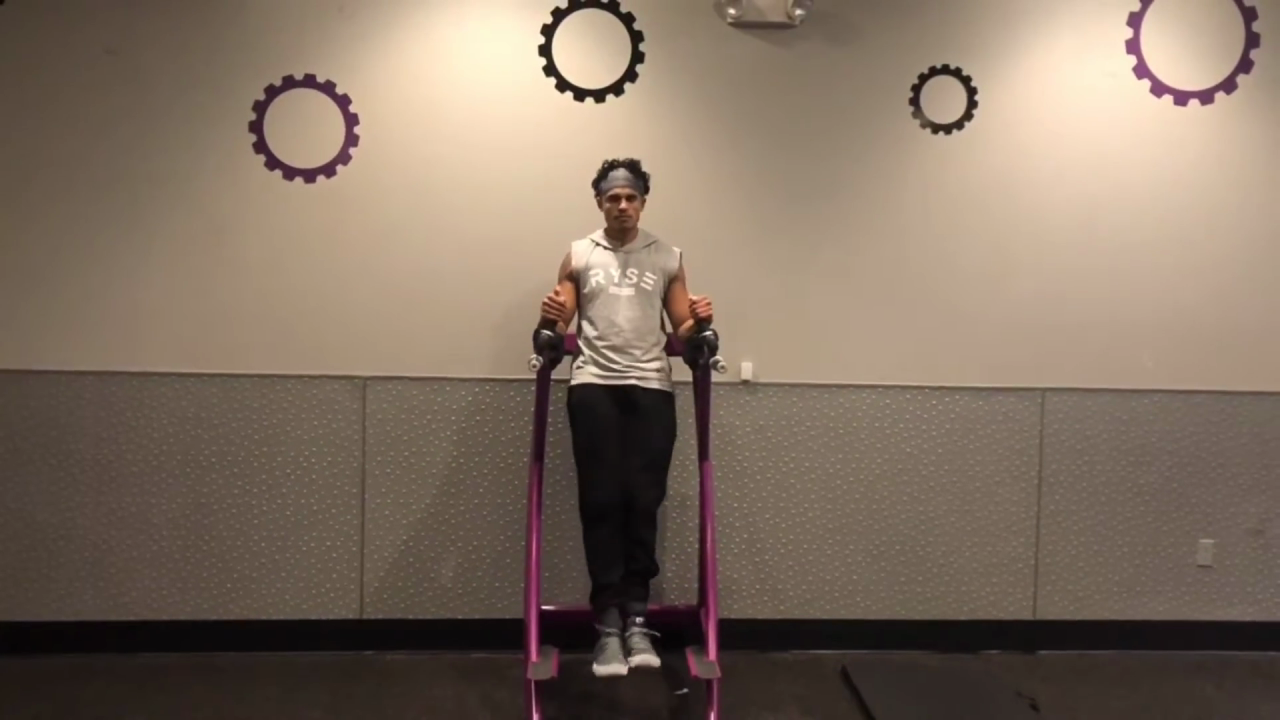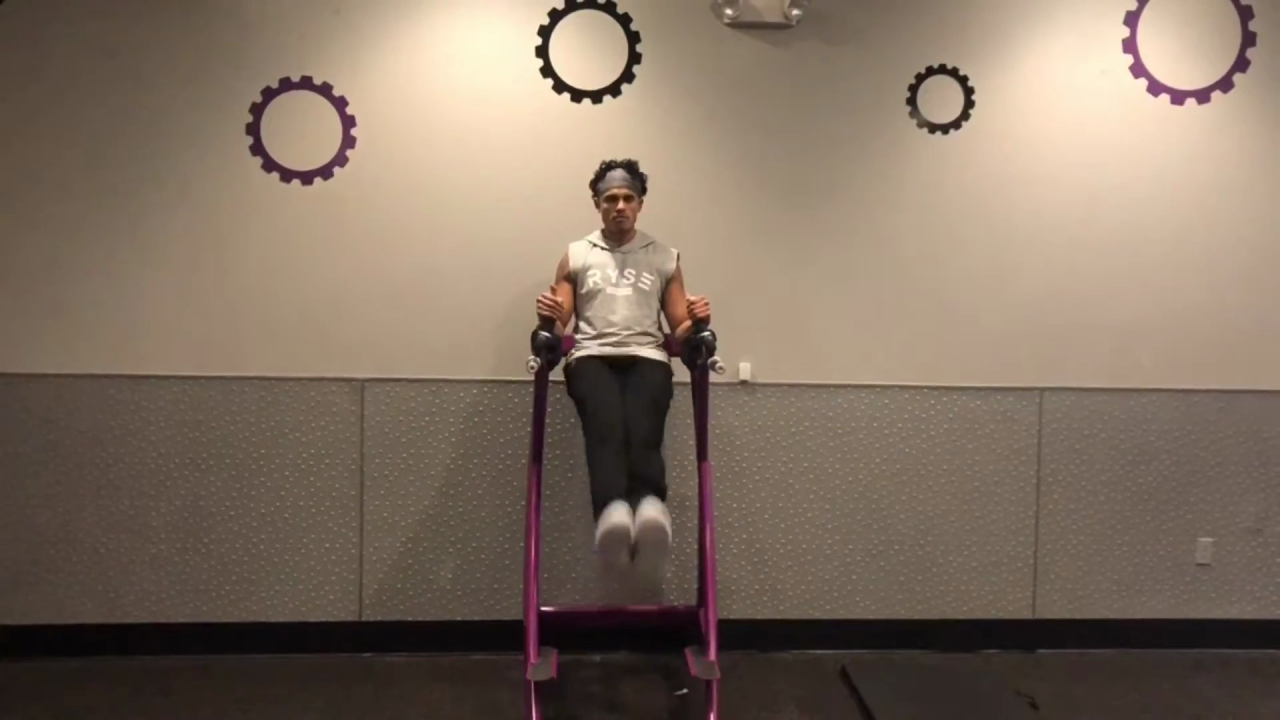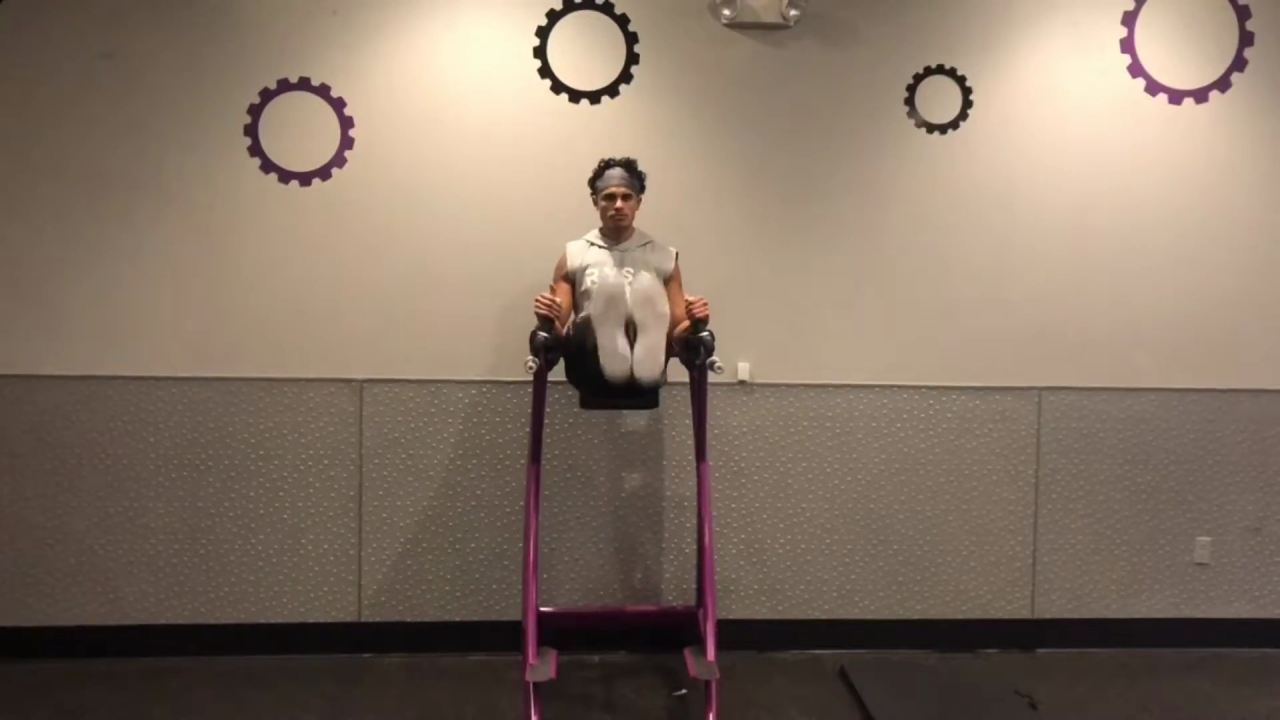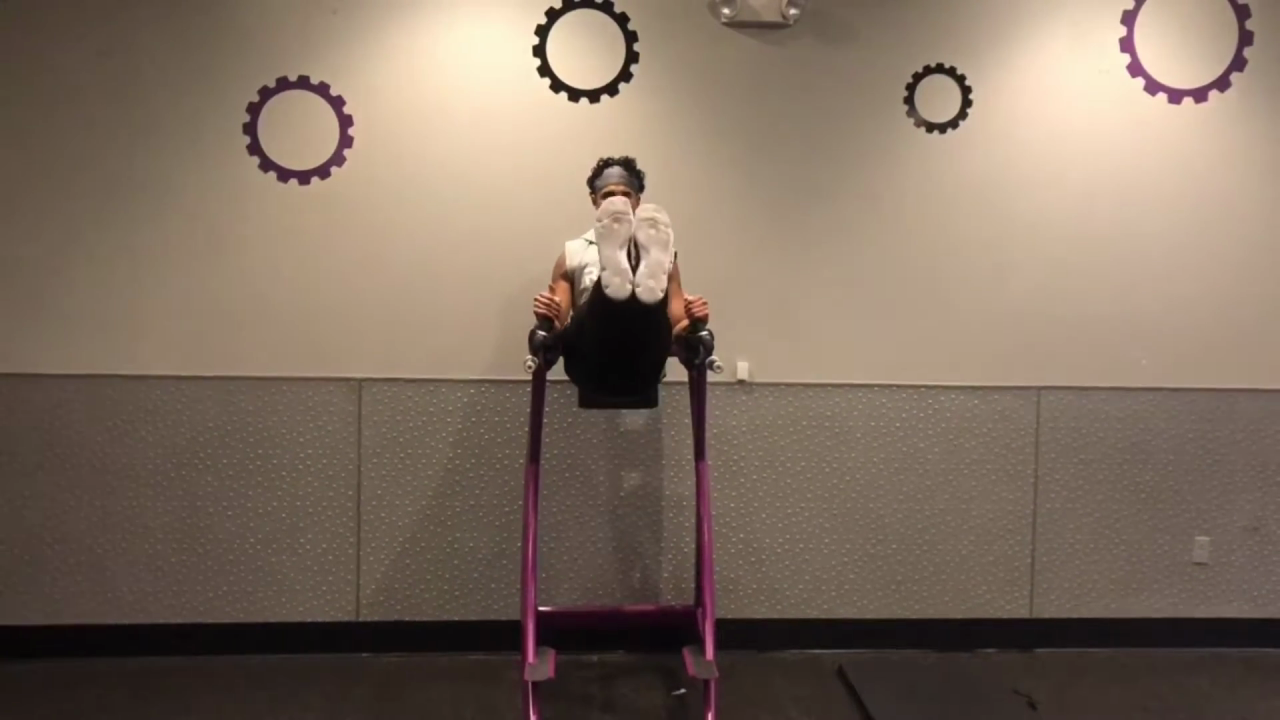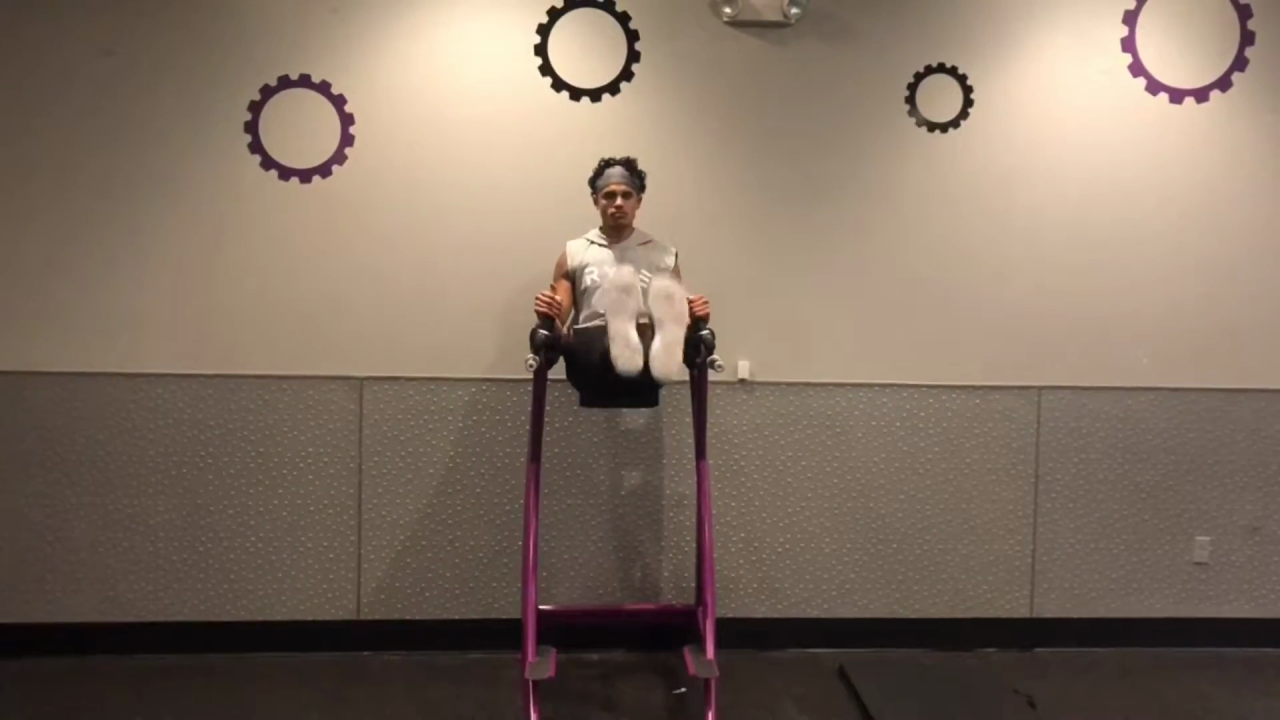
dt=0.3s
person 1, frame 1
left shoulder: (668, 257)
right shoulder: (578, 255)
left elbow: (682, 332)
right elbow: (558, 328)
left wrist: (699, 322)
right wrist: (551, 319)
left hip: (650, 386)
right hip: (593, 384)
left knee: (642, 501)
right knee: (601, 501)
left ankle: (635, 617)
right ankle: (609, 621)
person 1, frame 2
left shoulder: (665, 258)
right shoulder: (576, 255)
left elbow: (681, 332)
right elbow: (559, 325)
left wrist: (697, 320)
right wrist: (548, 315)
left hip: (647, 357)
right hip: (592, 357)
left knee: (644, 429)
right knee: (605, 420)
left ankle: (648, 512)
right ankle: (613, 514)
person 1, frame 3
left shoulder: (663, 256)
right shoulder: (574, 256)
left elbow: (677, 331)
right elbow: (556, 331)
left wrist: (694, 322)
right wrist: (548, 318)
right hip: (587, 363)
left knee: (651, 320)
right knee: (594, 330)
left ankle: (644, 353)
right ankle: (610, 342)
person 1, frame 4
left shoulder: (662, 254)
right shoulder: (572, 254)
left elbow: (676, 328)
right elbow: (554, 329)
left wrist: (693, 320)
right wrist: (548, 317)
left hip: (641, 368)
right hip: (591, 366)
left ankle: (648, 282)
person 1, frame 5
left shoulder: (662, 254)
right shoulder: (573, 252)
left elbow: (683, 332)
right elbow: (556, 328)
left wrist: (693, 319)
right wrist: (548, 318)
right hip: (592, 363)
right ankle: (622, 340)
